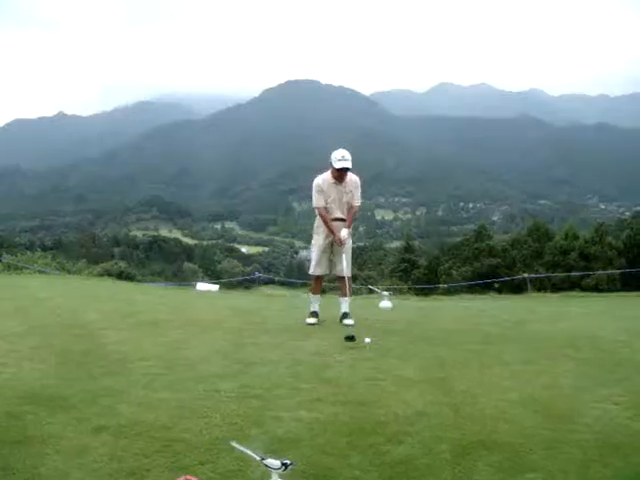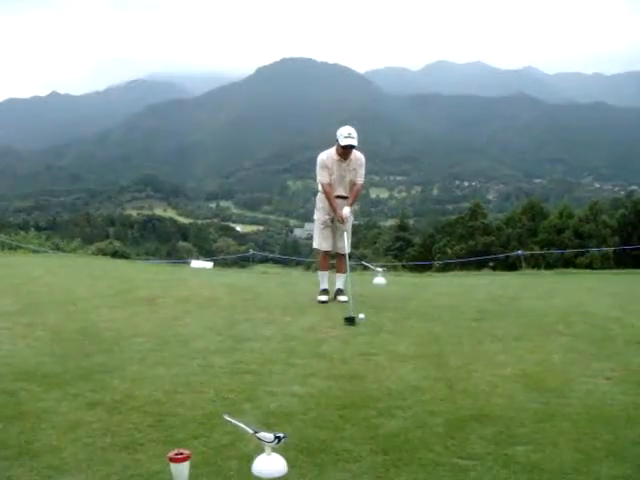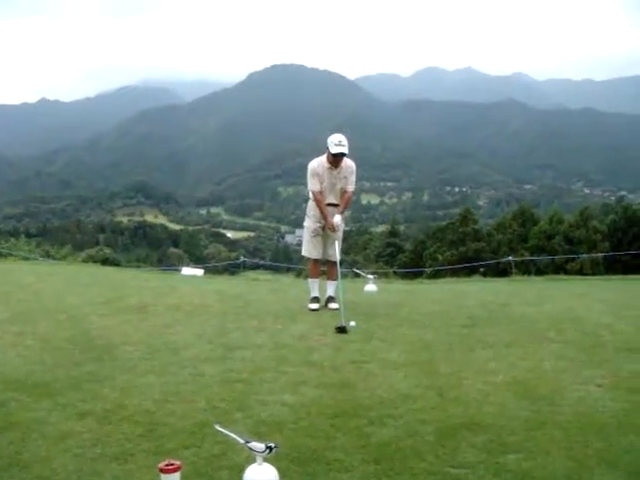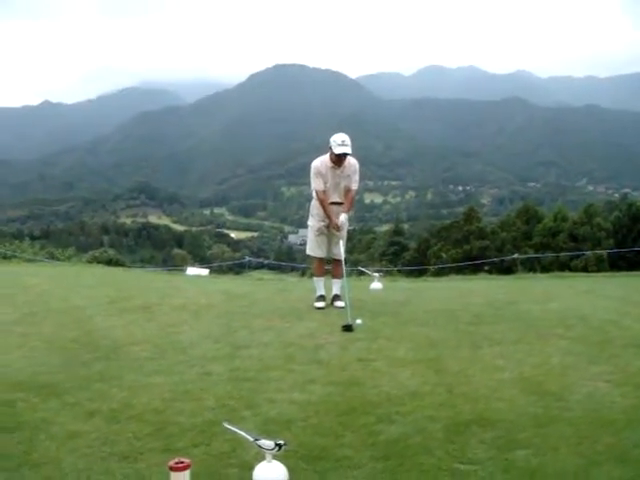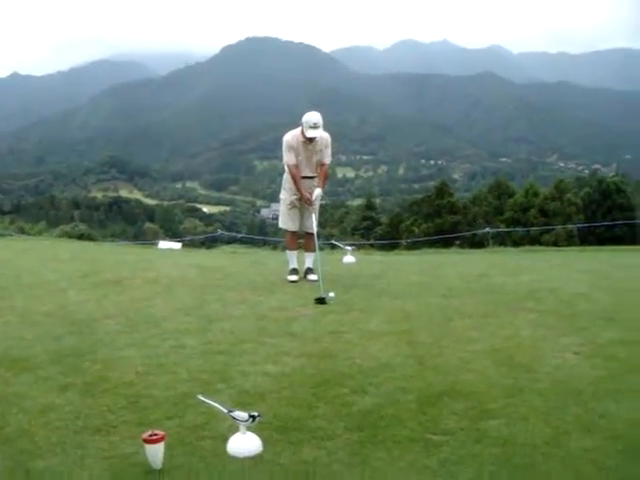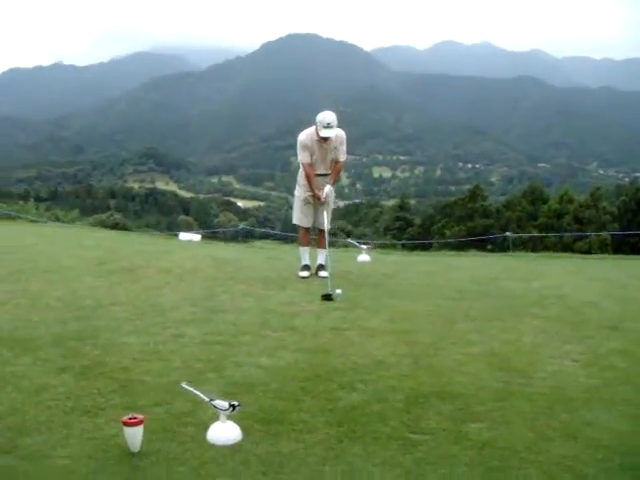
dt=0.5s
person 1, frame 1
left shoulder: (355, 181)
right shoulder: (319, 182)
left elbow: (355, 207)
right elbow: (321, 211)
left wrist: (346, 228)
right wrist: (334, 233)
left hip: (345, 227)
right hip: (324, 227)
left knee: (344, 273)
right knee: (317, 272)
left ankle: (345, 311)
right ankle: (314, 310)
person 1, frame 2
left shoulder: (359, 158)
right shoulder: (324, 158)
left elbow: (357, 185)
right elbow: (326, 187)
left wrist: (348, 206)
right wrist: (336, 211)
left hip: (346, 204)
right hip: (326, 203)
left knee: (342, 250)
right knee: (323, 248)
left ankle: (339, 288)
right ankle: (324, 288)
person 1, frame 3
left shoulder: (350, 166)
right shoulder: (314, 165)
left elbow: (348, 193)
right elbow: (317, 195)
left wrist: (338, 215)
right wrist: (327, 219)
left hip: (337, 212)
right hip: (317, 211)
left knee: (333, 257)
right knee: (313, 256)
left ankle: (330, 295)
right ankle: (314, 295)
person 1, frame 4
left shoulder: (353, 164)
right shoulder: (317, 165)
left elbow: (351, 191)
right elbow: (321, 194)
left wrist: (344, 214)
right wrist: (331, 218)
left hip: (341, 211)
right hip: (320, 210)
left knee: (338, 256)
right knee: (318, 255)
left ankle: (336, 293)
right ankle: (320, 294)
person 1, frame 5
left shoulder: (325, 138)
right shoulder: (289, 138)
left elbow: (325, 166)
right elbow: (293, 168)
left wrist: (320, 188)
right wrist: (302, 193)
left hip: (313, 184)
right hip: (293, 183)
left knee: (311, 229)
right knee: (290, 228)
left ankle: (309, 266)
right ankle: (293, 267)
person 1, frame 6
left shoulder: (340, 136)
right shoulder: (304, 137)
left elbow: (339, 163)
right elbow: (307, 167)
left wrist: (329, 185)
right wrist: (314, 190)
left hip: (327, 181)
right hip: (307, 181)
left knee: (323, 226)
right knee: (304, 224)
left ankle: (321, 263)
right ankle: (305, 263)
